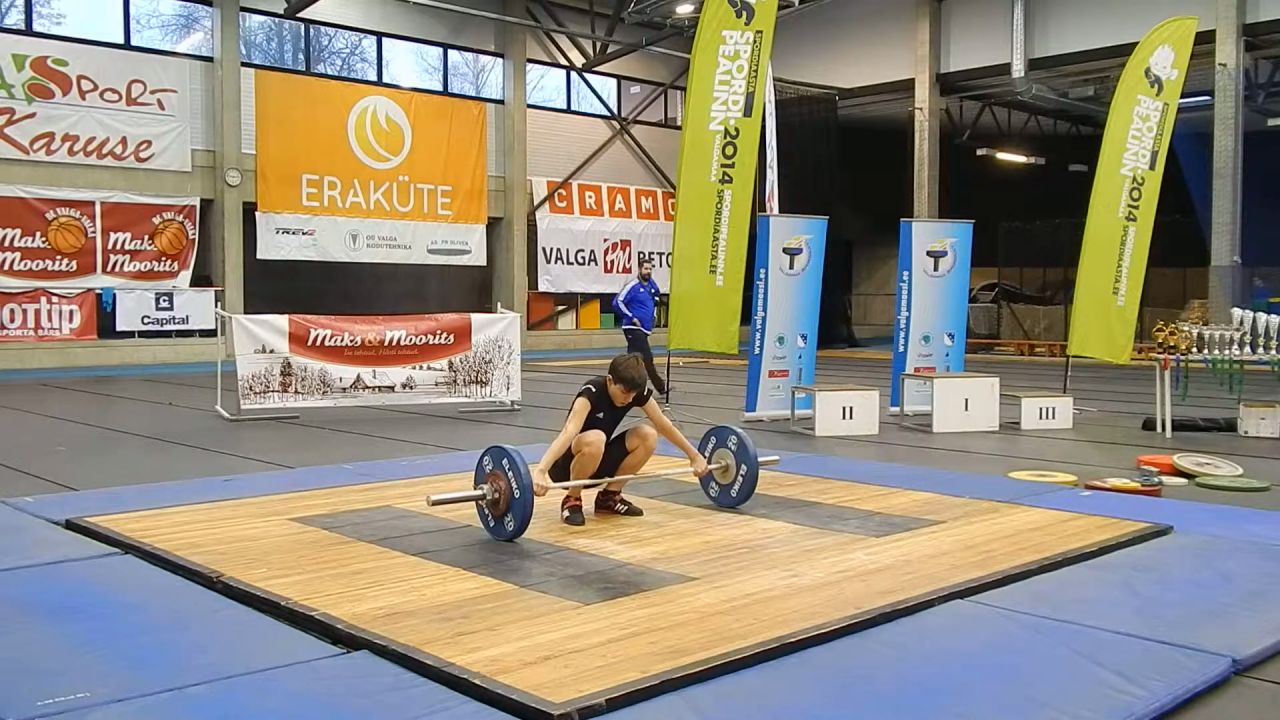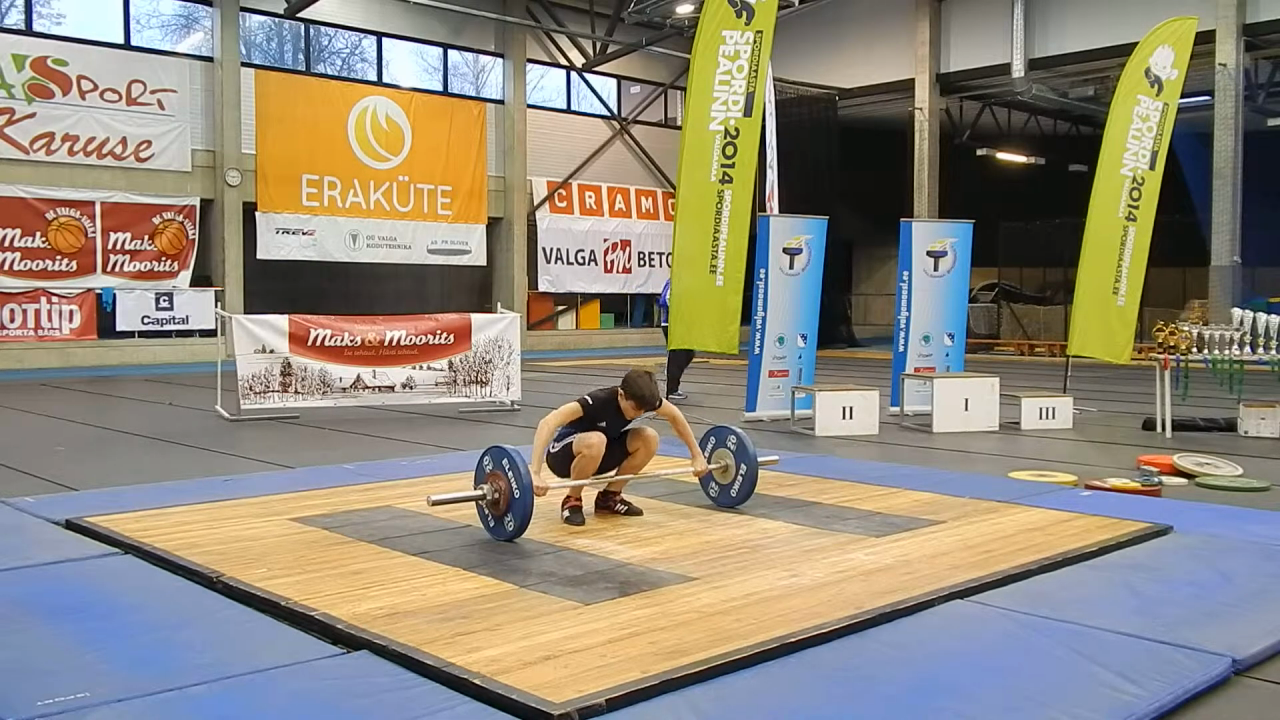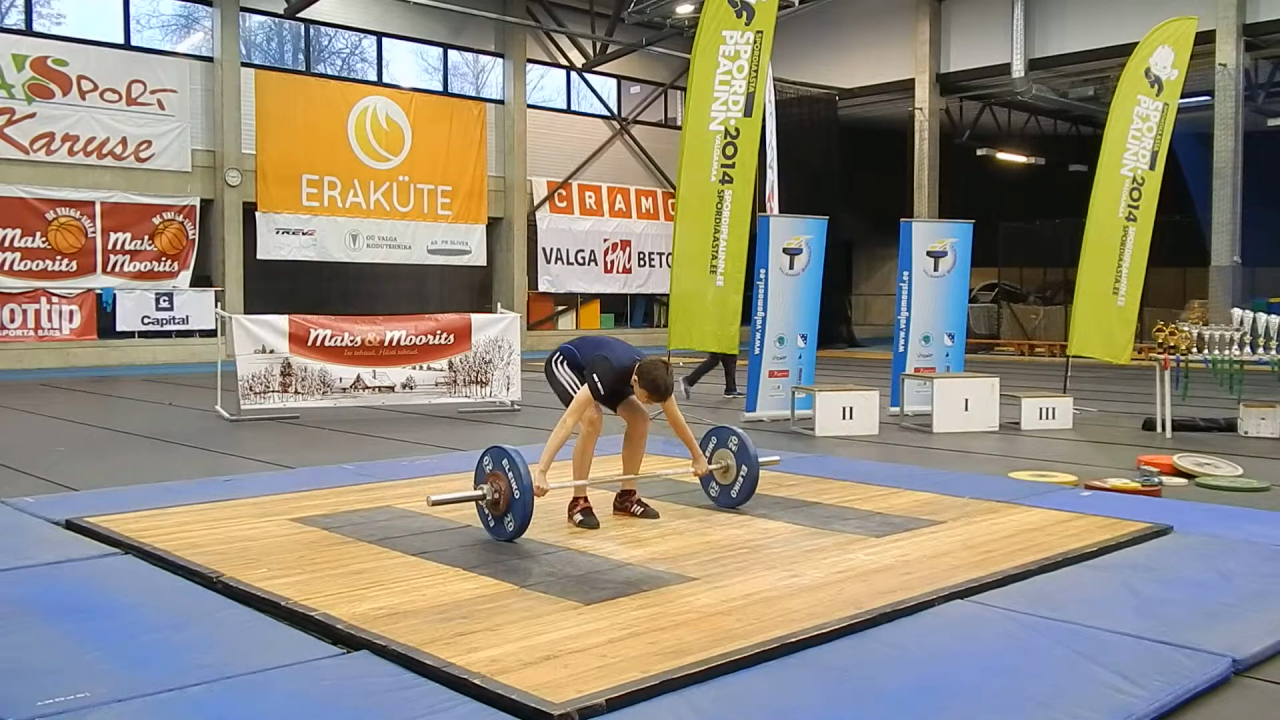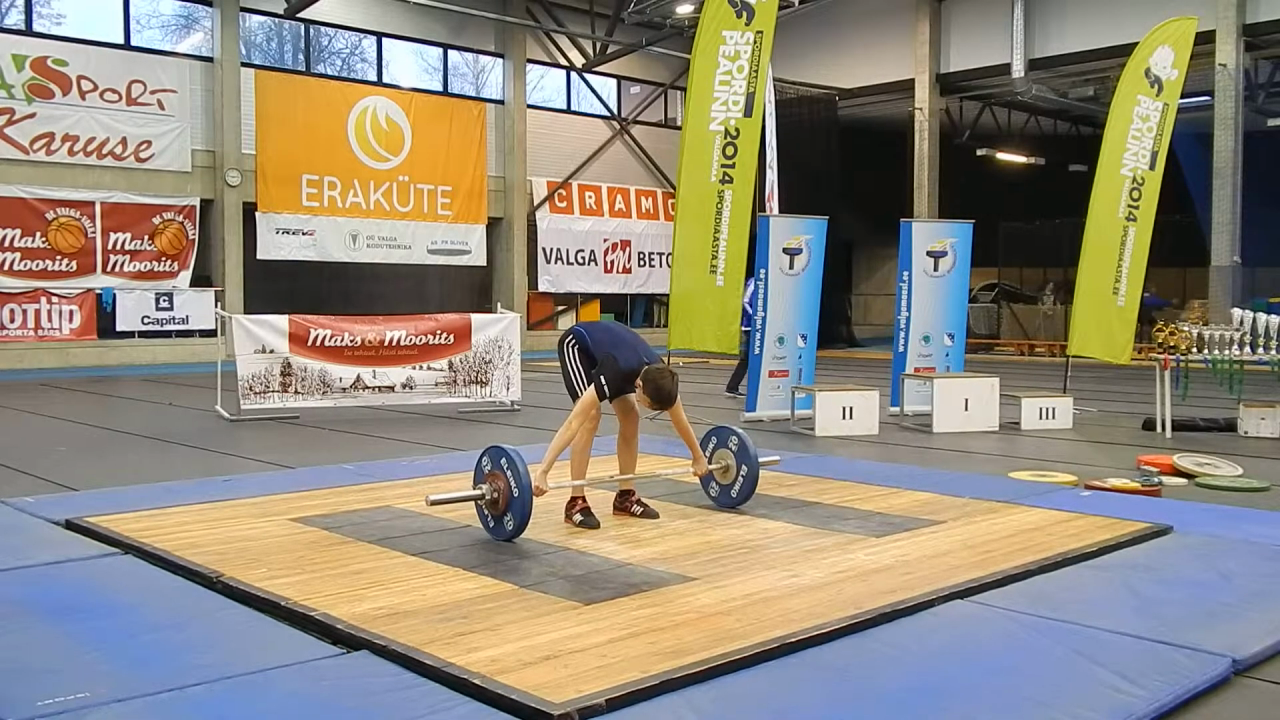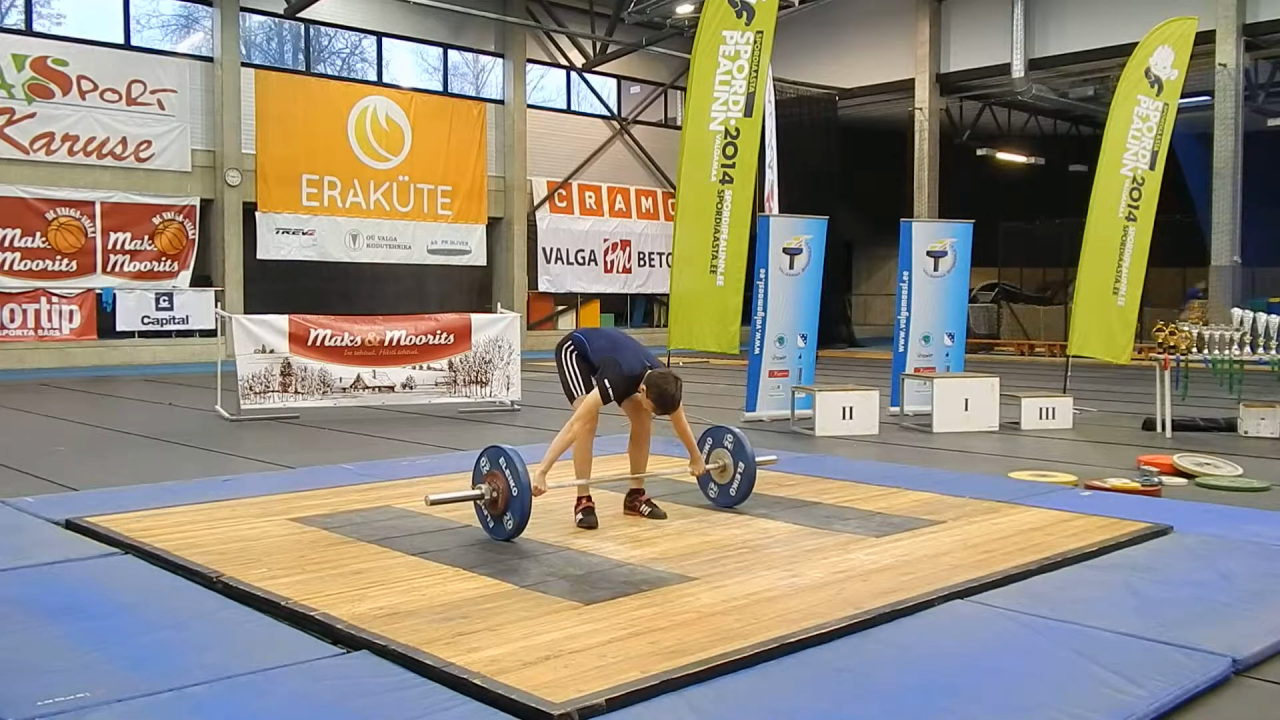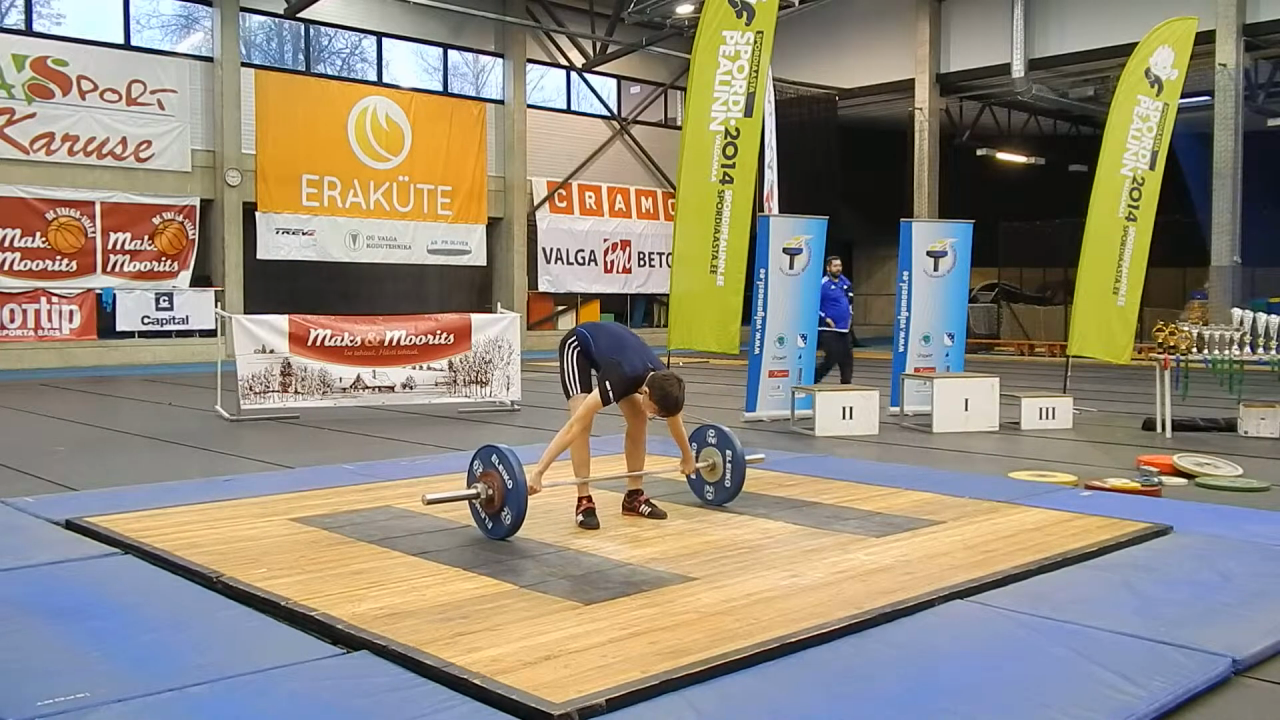
dt=0.4s
person 1, frame 1
left shoulder: (636, 390)
right shoulder: (592, 391)
left elbow: (662, 424)
right elbow: (570, 431)
left wrist: (694, 456)
right wrist: (540, 472)
left hip: (597, 462)
right hip: (565, 464)
left knee: (648, 436)
right knee: (594, 440)
left ankle: (609, 496)
right ankle: (572, 500)
person 1, frame 2
left shoulder: (643, 397)
right shoulder: (597, 401)
left elbow: (675, 417)
right elbow: (546, 424)
left wrist: (697, 455)
right wrist: (535, 472)
right hip: (564, 454)
left knee: (650, 439)
right knee: (596, 442)
left ankle: (609, 495)
right ankle: (572, 501)
person 1, frame 3
left shoulder: (654, 376)
right shoulder: (608, 373)
left elbow: (675, 418)
right elbow: (568, 421)
left wrist: (698, 457)
right wrist: (541, 472)
left hip: (591, 360)
right hip: (564, 362)
left knee: (640, 418)
right knee: (592, 418)
left ankle: (626, 497)
right ankle: (579, 503)
person 1, frame 4
left shoulder: (661, 378)
right shoulder: (615, 373)
left elbow: (680, 419)
right elbow: (574, 423)
left wrist: (698, 457)
right wrist: (542, 471)
left hip: (607, 342)
right hip: (577, 344)
left knee: (631, 418)
right knee: (590, 417)
left ankle: (625, 496)
right ankle: (576, 502)
person 1, frame 5
left shoulder: (663, 381)
right shoulder: (619, 378)
left elbow: (680, 421)
right elbow: (574, 426)
left wrist: (696, 458)
right wrist: (541, 471)
left hip: (605, 347)
right hip: (574, 350)
left knee: (642, 419)
right knee: (588, 420)
left ankle: (635, 495)
right ankle: (583, 501)
person 1, frame 6
left shoulder: (664, 382)
right shoulder: (621, 379)
left elbow: (675, 421)
right elbow: (573, 427)
left wrist: (688, 457)
right wrist: (538, 472)
left hip: (609, 339)
right hip: (578, 344)
left knee: (638, 418)
right knee: (583, 422)
left ankle: (634, 496)
right ankle: (584, 502)
